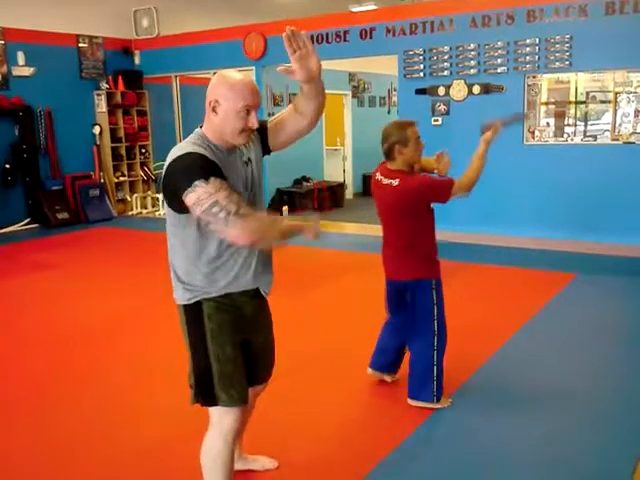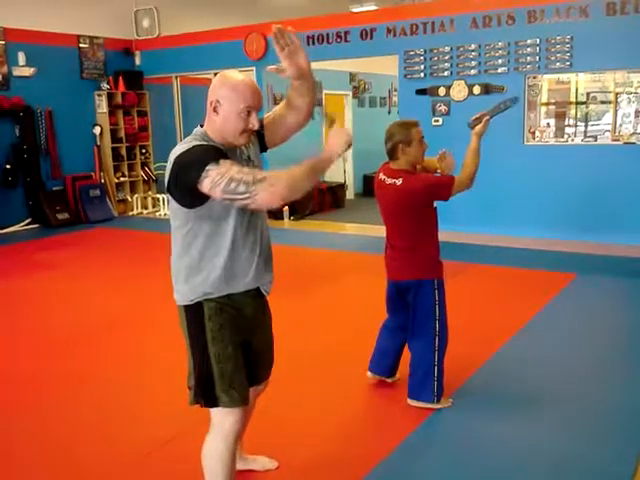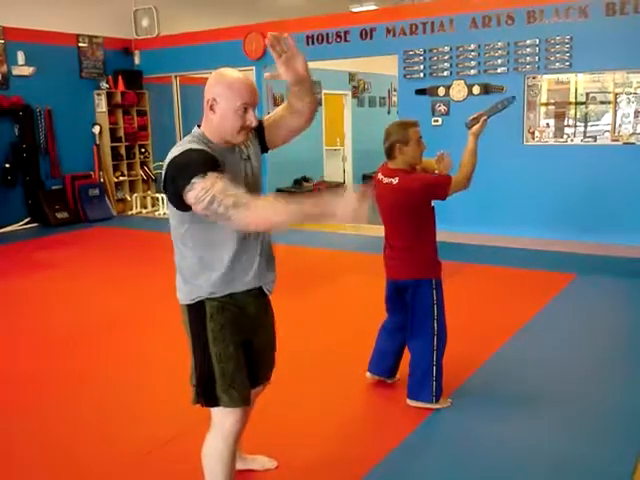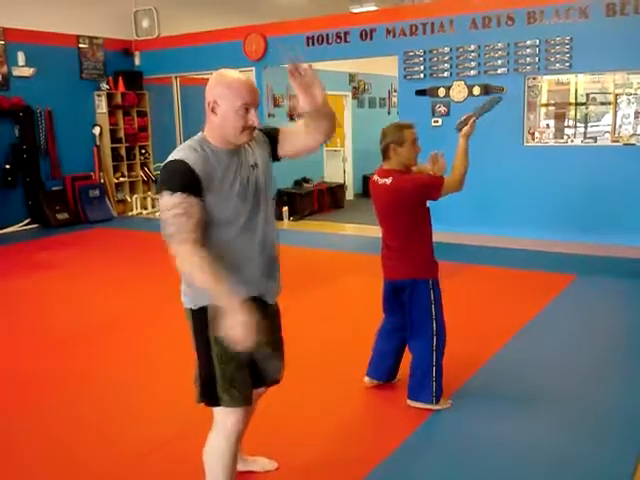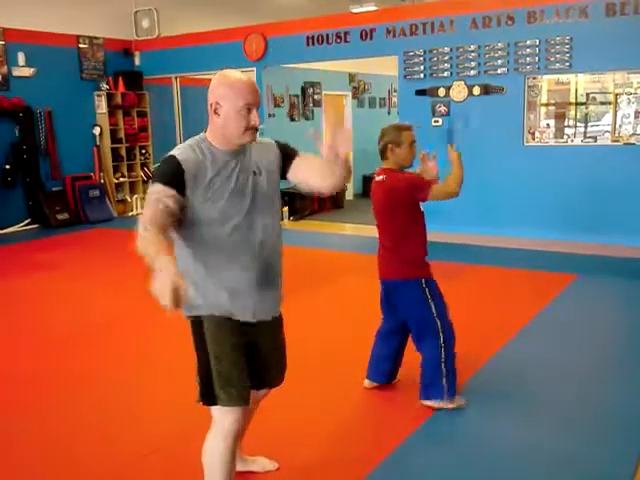
dt=0.2s
person 1, frame 1
left shoulder: (247, 140)
right shoulder: (190, 163)
left elbow: (304, 118)
right elbow: (244, 228)
left wrist: (311, 80)
right wrist: (301, 225)
left hip: (250, 291)
right hip: (211, 302)
left knee: (253, 383)
right knee: (227, 413)
person 1, frame 2
left shoulder: (243, 138)
right shoulder: (194, 158)
left elbow: (297, 112)
right elbow: (271, 191)
left wrist: (301, 75)
right wrist: (327, 156)
left hip: (249, 292)
right hip: (213, 301)
left knee: (252, 385)
right knee: (227, 413)
person 1, frame 3
left shoulder: (245, 139)
right shoulder: (189, 161)
left elbow: (298, 115)
right elbow: (249, 214)
left wrist: (298, 80)
right wrist: (330, 206)
left hip: (251, 291)
right hip: (215, 301)
left knee: (252, 386)
right knee: (229, 413)
person 1, frame 4
left shoulder: (257, 143)
right shoulder: (184, 168)
left elbow: (317, 133)
right elbow: (185, 249)
left wrist: (316, 108)
right wrist: (231, 305)
left hip: (259, 297)
right hip: (219, 308)
left knee: (253, 389)
right knee: (230, 414)
person 1, frame 5
left shoulder: (269, 152)
right shoulder: (182, 164)
left elbow: (327, 181)
right elbow: (149, 228)
left wrist: (337, 159)
right wrist: (162, 265)
left hip: (264, 302)
right hip: (215, 308)
left knee: (257, 388)
right knee: (228, 413)
person 2, frame 1
left shoulder: (381, 173)
right shoulder: (415, 187)
left elbow: (417, 164)
right elbow: (465, 185)
left wrist: (434, 166)
right wrist: (485, 143)
left hip: (393, 267)
right hip: (419, 270)
left knee: (399, 318)
right knee: (428, 331)
left ankle: (382, 365)
right ankle: (425, 394)
person 2, frame 2
left shoulder: (383, 174)
right shoulder: (418, 186)
left elbow: (418, 165)
right elbow: (465, 181)
left wrist: (438, 166)
right wrist: (476, 137)
left hip: (395, 268)
right hip: (422, 272)
left knee: (397, 320)
right knee: (429, 332)
left ankle: (381, 368)
right ankle: (424, 394)
person 2, frame 3
left shoulder: (382, 175)
right shoulder: (415, 186)
left elbow: (417, 167)
right elbow: (462, 181)
left wrist: (436, 167)
right wrist: (473, 138)
left hip: (394, 267)
right hip: (420, 271)
left knee: (397, 320)
right knee: (428, 332)
left ankle: (380, 369)
right ankle: (423, 394)
person 2, frame 4
left shoulder: (379, 177)
right shoulder: (408, 185)
right elbow: (455, 183)
left wrist: (432, 171)
right wrist: (463, 140)
left hip: (392, 268)
right hip: (417, 271)
left knee: (395, 322)
right knee: (428, 332)
left ankle: (378, 373)
right ankle: (424, 394)
person 2, frame 5
left shoulder: (383, 178)
right shoulder: (401, 183)
left elbow: (419, 190)
right elbow: (451, 190)
left wrist: (428, 177)
right wrist: (455, 158)
left hip: (390, 268)
right hip: (410, 272)
left knee: (394, 323)
right knee: (437, 331)
left ankle: (378, 375)
right ankle: (440, 393)
